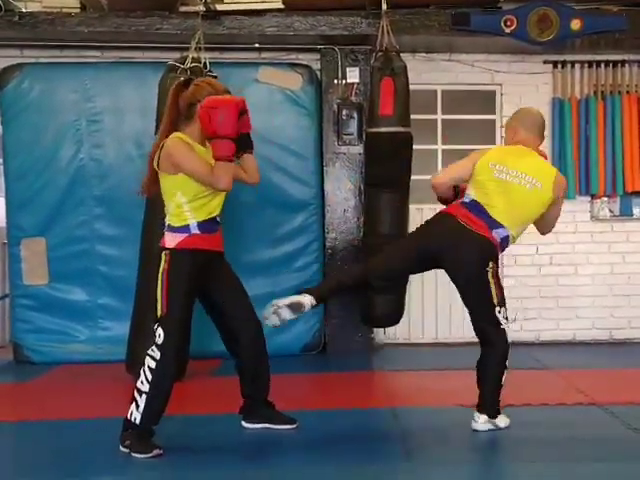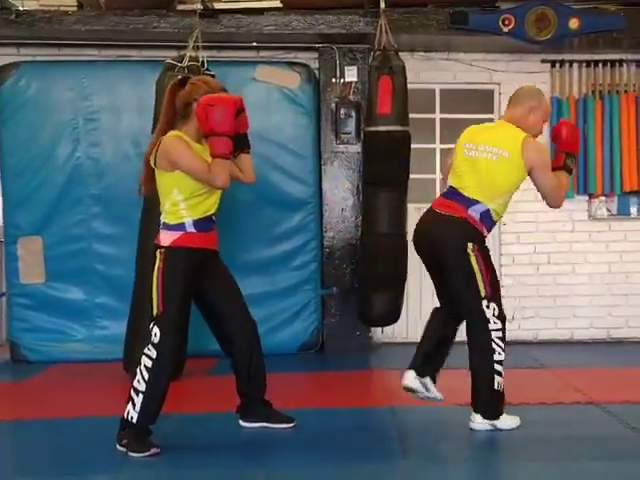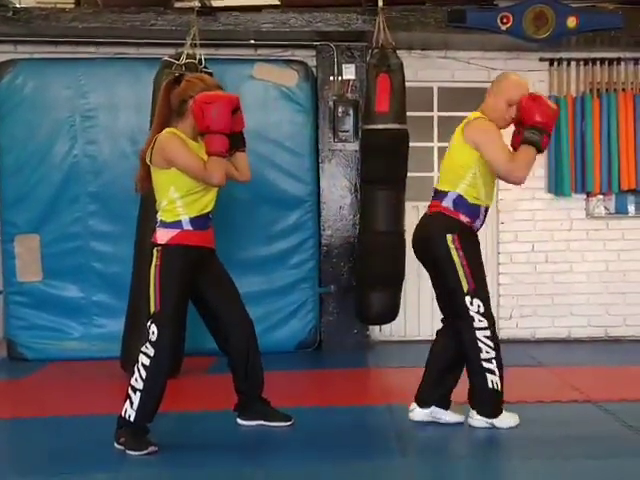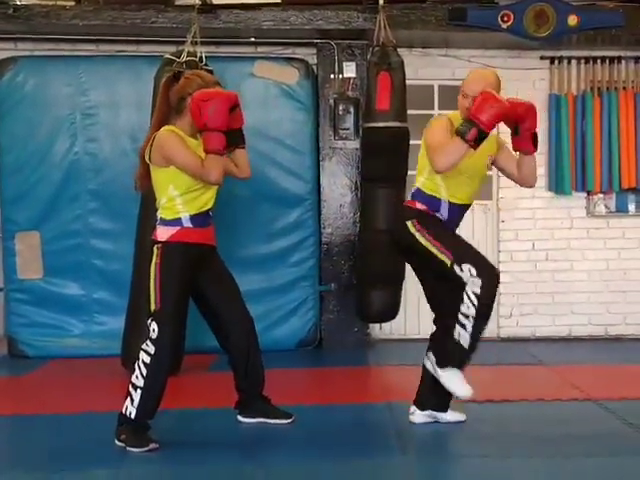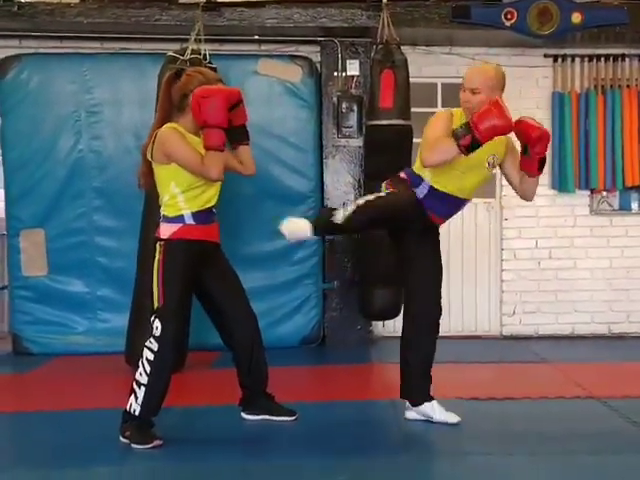
dt=0.2s
person 1, frame 1
left shoulder: (207, 146)
right shoulder: (175, 146)
left elbow: (252, 176)
right elbow: (222, 182)
left wrist: (241, 135)
right wrist: (224, 136)
left hip: (211, 253)
right hip: (182, 254)
left knee: (249, 328)
right knee: (170, 341)
left ankle: (257, 408)
right ankle: (135, 430)
person 1, frame 2
left shoulder: (204, 145)
right shoulder: (172, 143)
left elbow: (247, 176)
right elbow: (219, 179)
left wrist: (238, 134)
right wrist: (221, 134)
left hip: (207, 252)
right hip: (178, 253)
left knee: (243, 328)
right knee: (166, 340)
left ankle: (253, 407)
right ankle: (132, 429)
person 1, frame 3
left shoulder: (200, 143)
right shoulder: (168, 141)
left elbow: (242, 174)
right elbow: (215, 178)
left wrist: (234, 132)
right wrist: (217, 131)
left hip: (203, 250)
right hip: (174, 250)
left knee: (239, 326)
right knee: (163, 338)
left ankle: (251, 405)
right ankle: (129, 428)
person 1, frame 4
left shoulder: (200, 140)
right shoulder: (166, 138)
left elbow: (242, 171)
right elbow: (212, 176)
left wrist: (233, 129)
right wrist: (215, 129)
left hip: (204, 247)
right hip: (174, 248)
left knee: (239, 323)
right knee: (163, 335)
left ankle: (252, 402)
right ankle: (130, 425)
person 1, frame 5
left shoulder: (202, 137)
right shoulder: (168, 136)
left elbow: (247, 168)
right elbow: (212, 173)
left wrist: (236, 125)
right wrist: (215, 126)
left hip: (207, 244)
right hip: (178, 245)
left knee: (243, 320)
right knee: (167, 333)
left ankle: (255, 400)
right ankle: (134, 422)
person 2, frame 1
left shoulder: (486, 156)
right shoulder: (556, 181)
left elbow: (439, 183)
right elbow: (545, 227)
left hip: (434, 231)
right hip: (475, 252)
left knee: (367, 271)
right knee: (494, 334)
left ankle: (307, 298)
right ankle: (489, 413)
person 2, frame 2
left shoulder: (471, 133)
right shoulder: (528, 146)
right elbow: (555, 199)
right wrist: (567, 161)
left hip: (430, 225)
right hip: (461, 234)
left knee: (453, 307)
right knee: (487, 321)
left ankle: (419, 373)
right ankle: (487, 413)
person 2, frame 3
left shoulder: (492, 130)
right shoulder: (477, 125)
left elbow: (519, 167)
right elbow: (514, 173)
left wrist: (535, 136)
right wrist: (532, 134)
left hip: (442, 231)
right hip: (447, 231)
left knee: (461, 319)
right knee: (478, 319)
left ankle: (429, 402)
right ankle: (488, 411)
person 2, frame 4
left shoulder: (495, 140)
right shoulder: (443, 124)
left elbow: (527, 179)
right elbow: (439, 162)
left wrist: (525, 135)
right wrist: (474, 128)
left hip: (440, 231)
right hip: (416, 222)
left knee: (450, 315)
right knee: (482, 278)
left ankle: (431, 405)
right ankle: (446, 360)
person 2, frame 5
left shoulder: (505, 142)
right shoulder: (446, 119)
left elbow: (527, 192)
right elbow: (429, 158)
left wrist: (533, 159)
right wrist: (470, 133)
left hip: (424, 225)
right hip: (403, 194)
left knee: (424, 310)
right knee: (402, 205)
left ankle: (418, 400)
right ankle: (315, 223)
